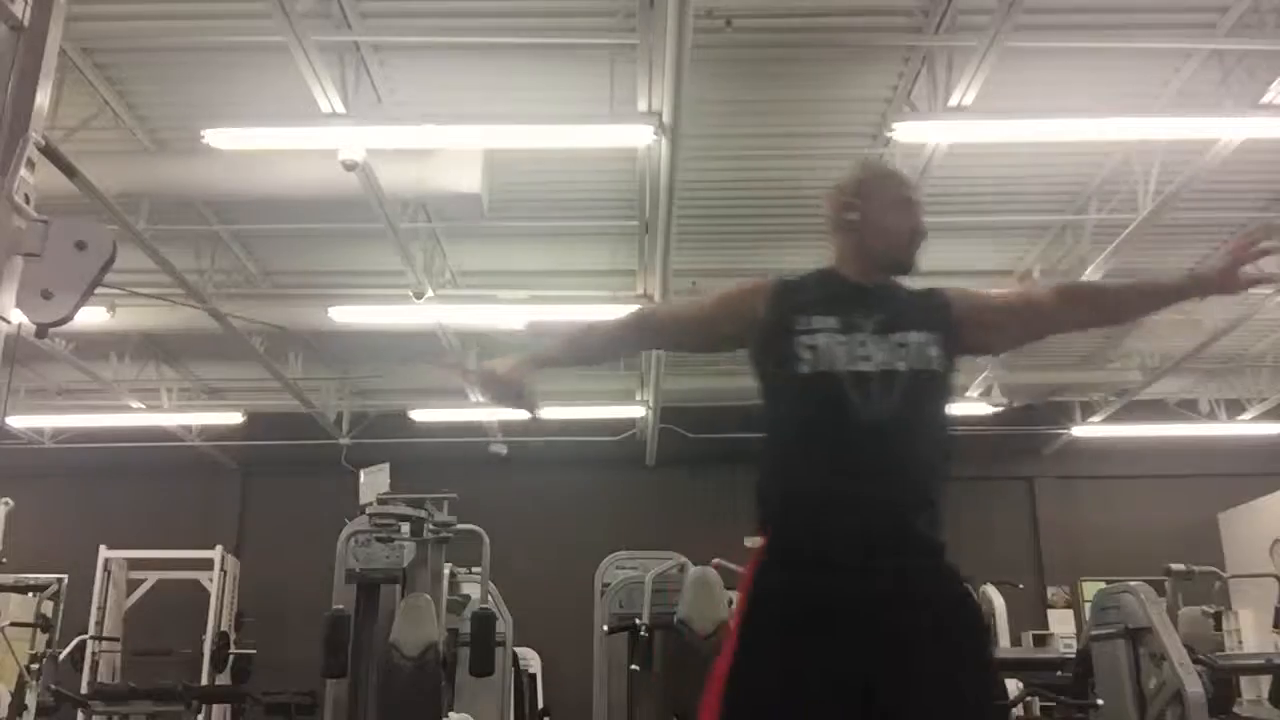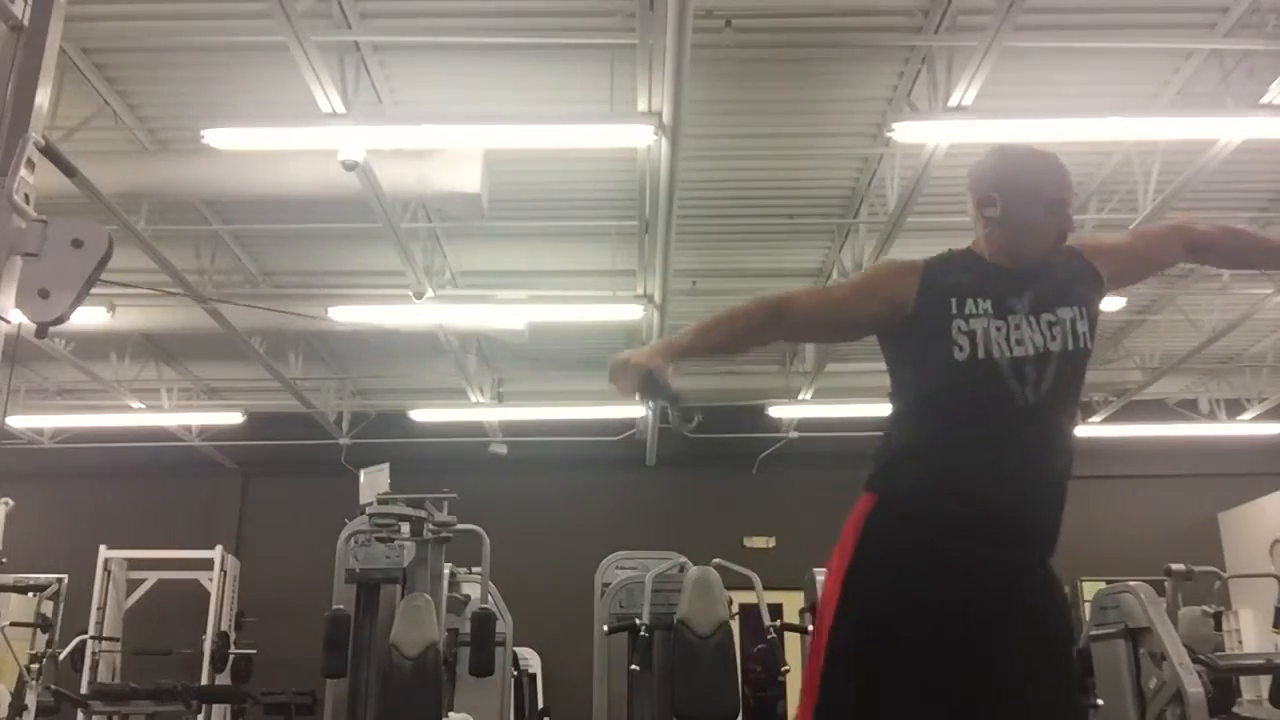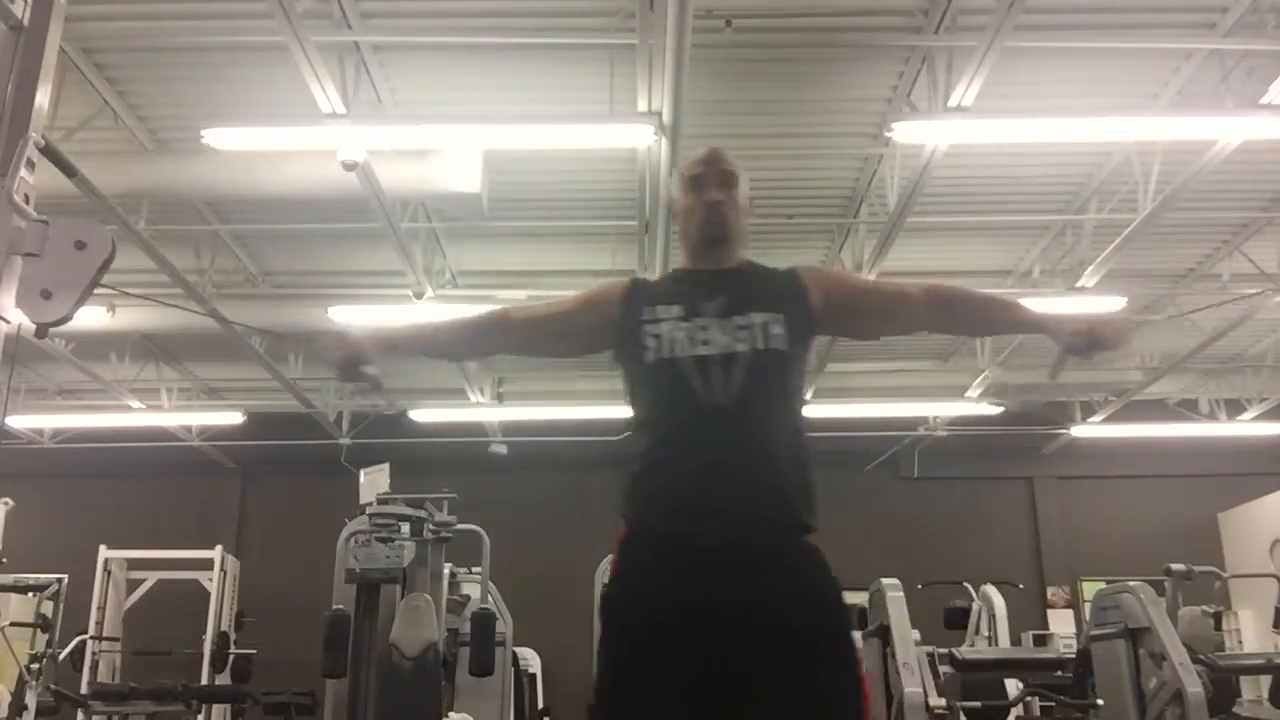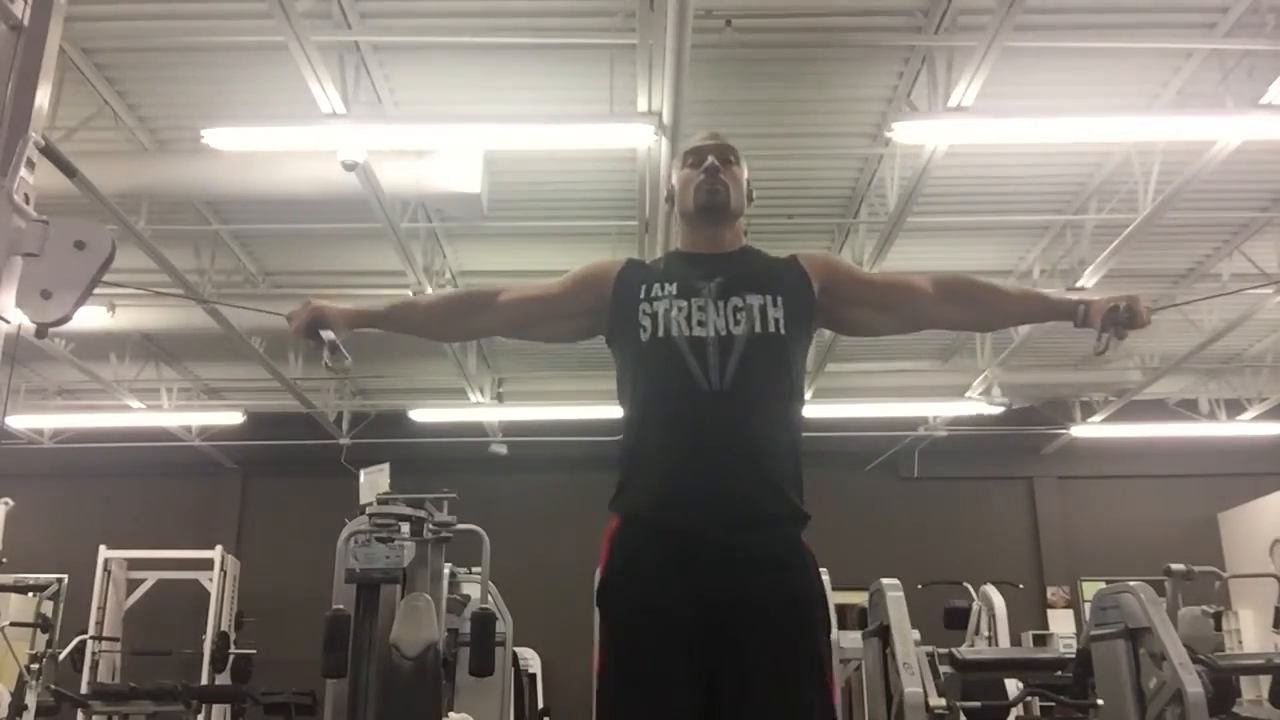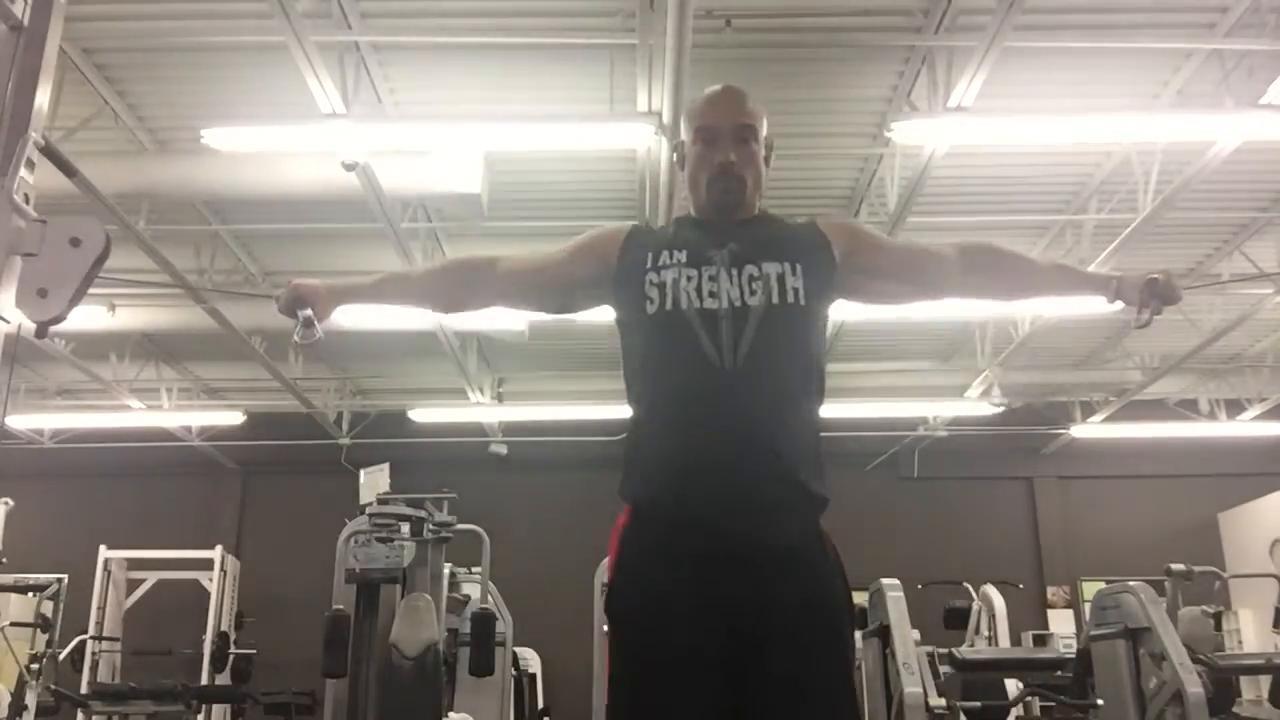
dt=1s
person 1, frame 1
left shoulder: (942, 314)
right shoulder: (774, 307)
left elbow: (1062, 306)
right elbow: (650, 326)
left wrist: (1201, 281)
right wrist: (530, 362)
left hip: (913, 572)
right hip: (801, 573)
person 1, frame 2
left shoulder: (1082, 272)
right shoulder: (914, 287)
left elbow: (1187, 240)
right elbow: (782, 313)
right wrist: (664, 351)
left hip: (1017, 559)
right hip: (903, 547)
person 1, frame 3
left shoulder: (799, 293)
right shoulder: (629, 306)
left elbow: (926, 304)
right elbow: (509, 326)
left wrist: (1052, 323)
right wrist: (385, 342)
left hip: (779, 563)
right hip: (665, 563)
person 1, frame 4
left shoulder: (802, 280)
right shoulder: (619, 286)
left elbow: (936, 299)
right elbow: (493, 308)
left wrist: (1073, 305)
right wrist: (358, 313)
left hip: (769, 557)
right hip: (654, 555)
person 1, frame 5
left shoulder: (822, 247)
right shoulder: (625, 253)
left elbow: (959, 264)
right elbow: (491, 275)
left wrist: (1103, 282)
right wrist: (346, 289)
left hip: (788, 548)
right hip: (666, 548)
